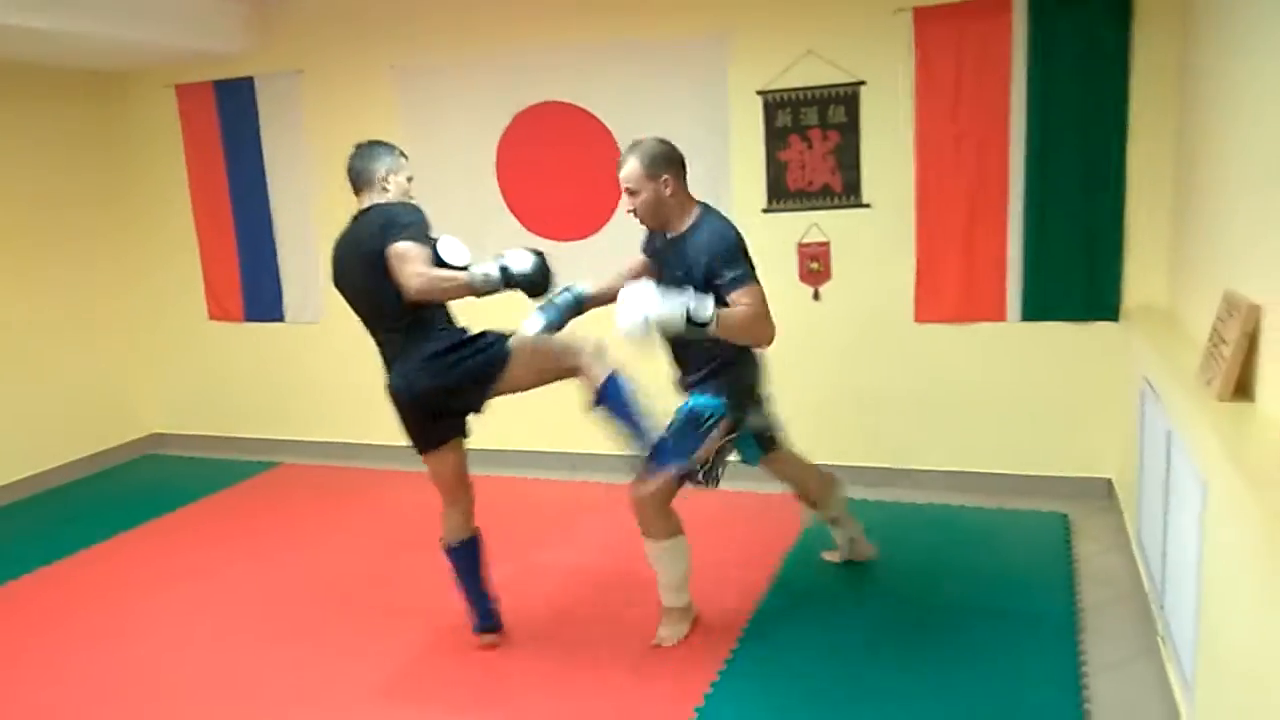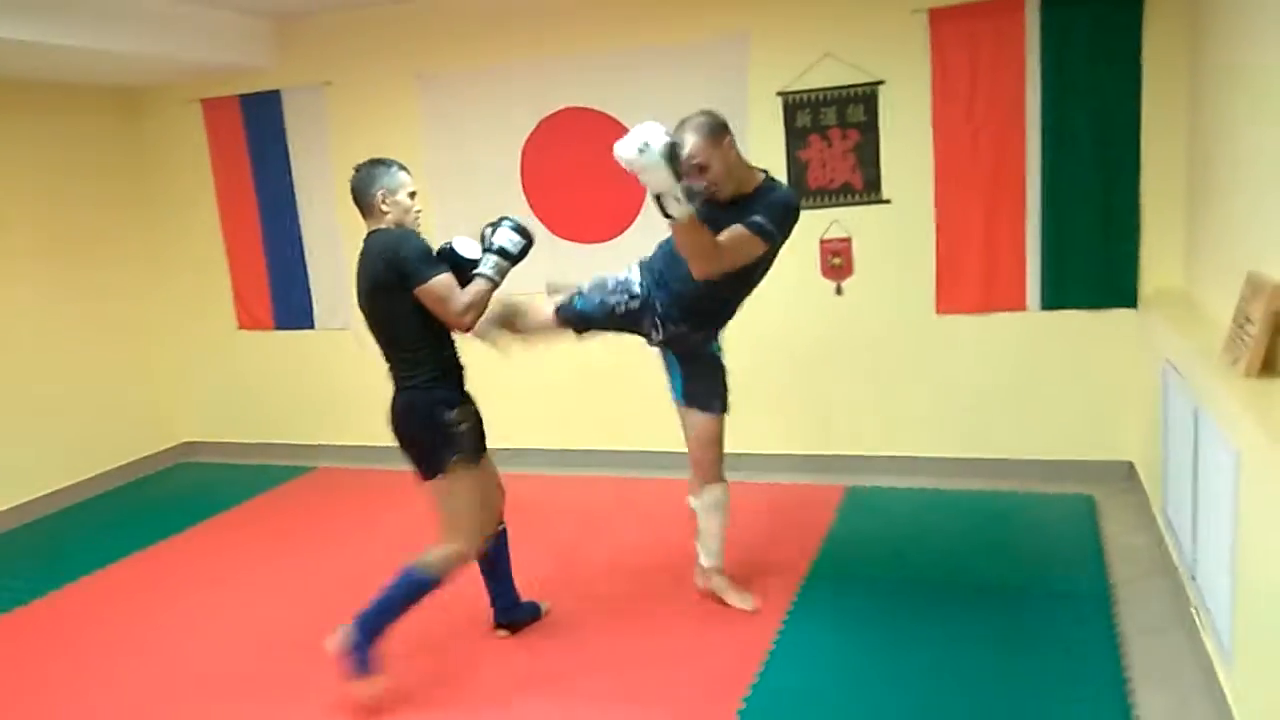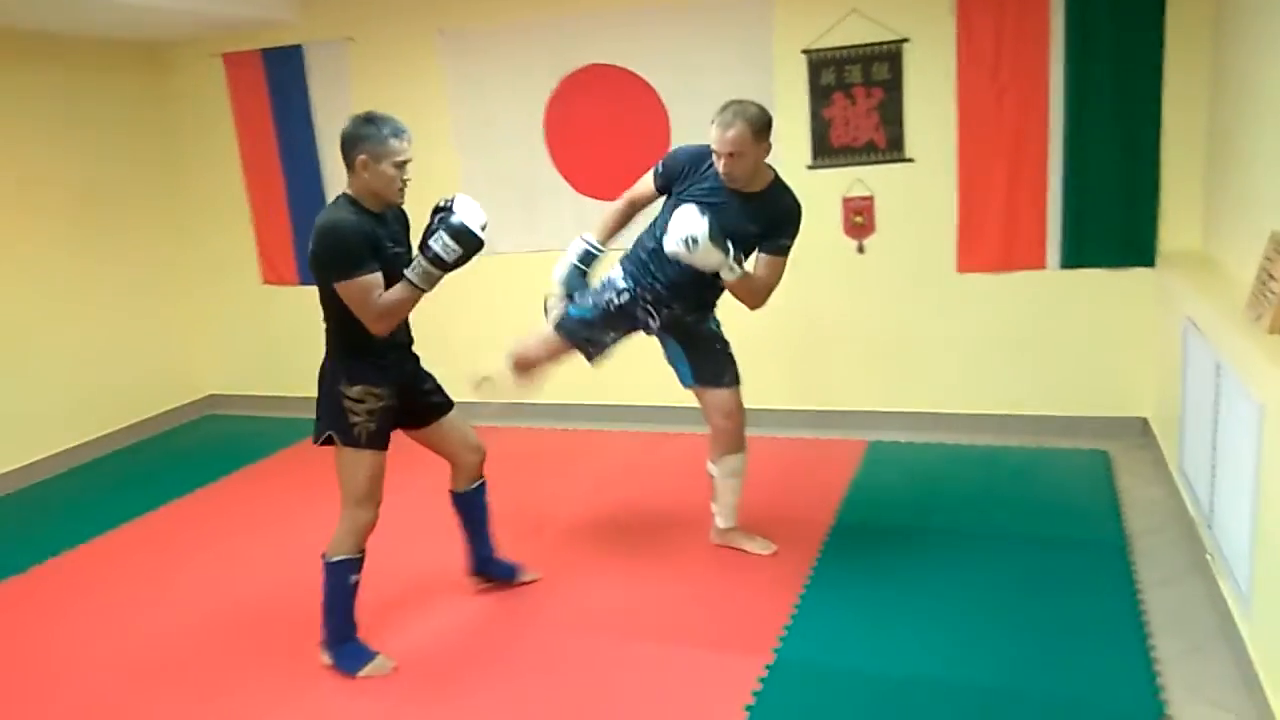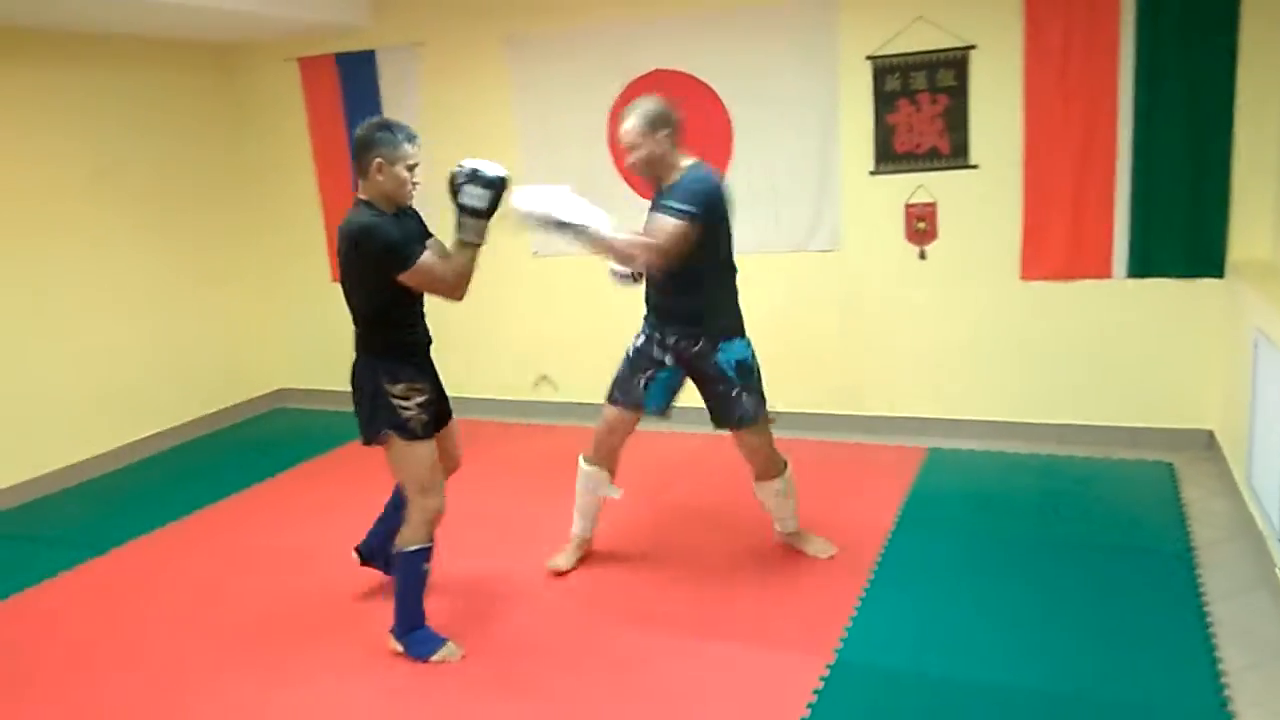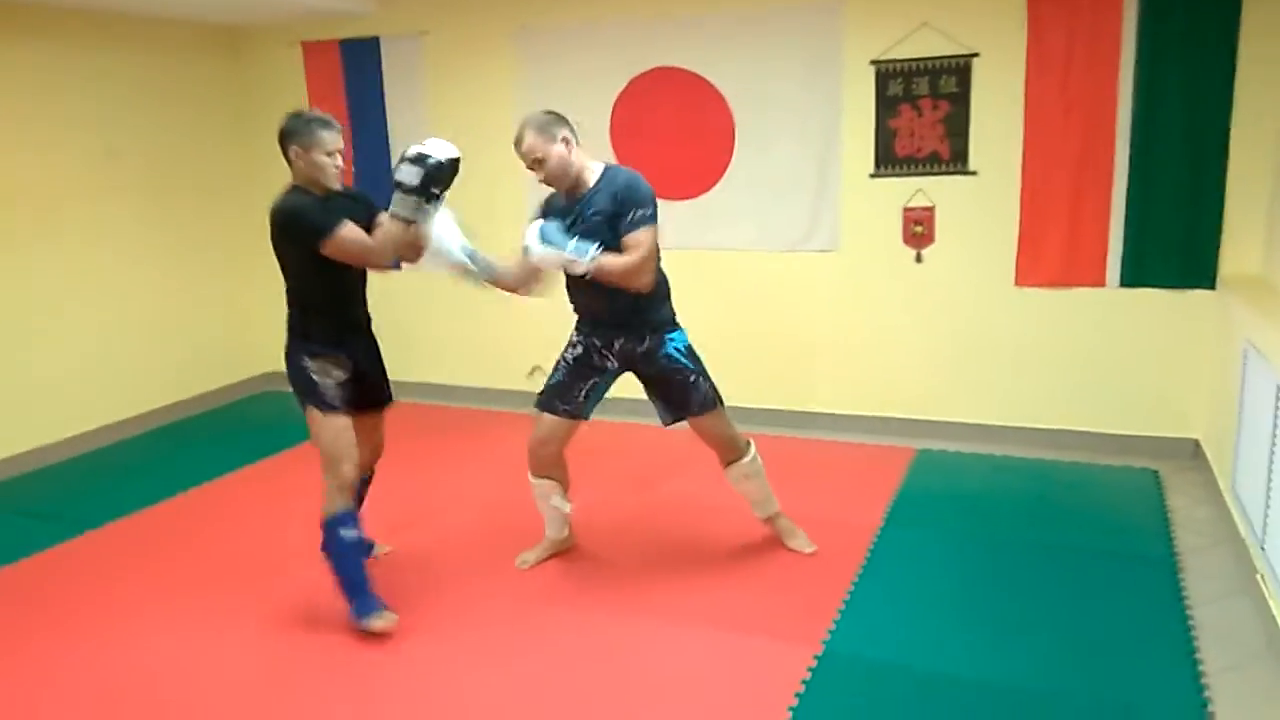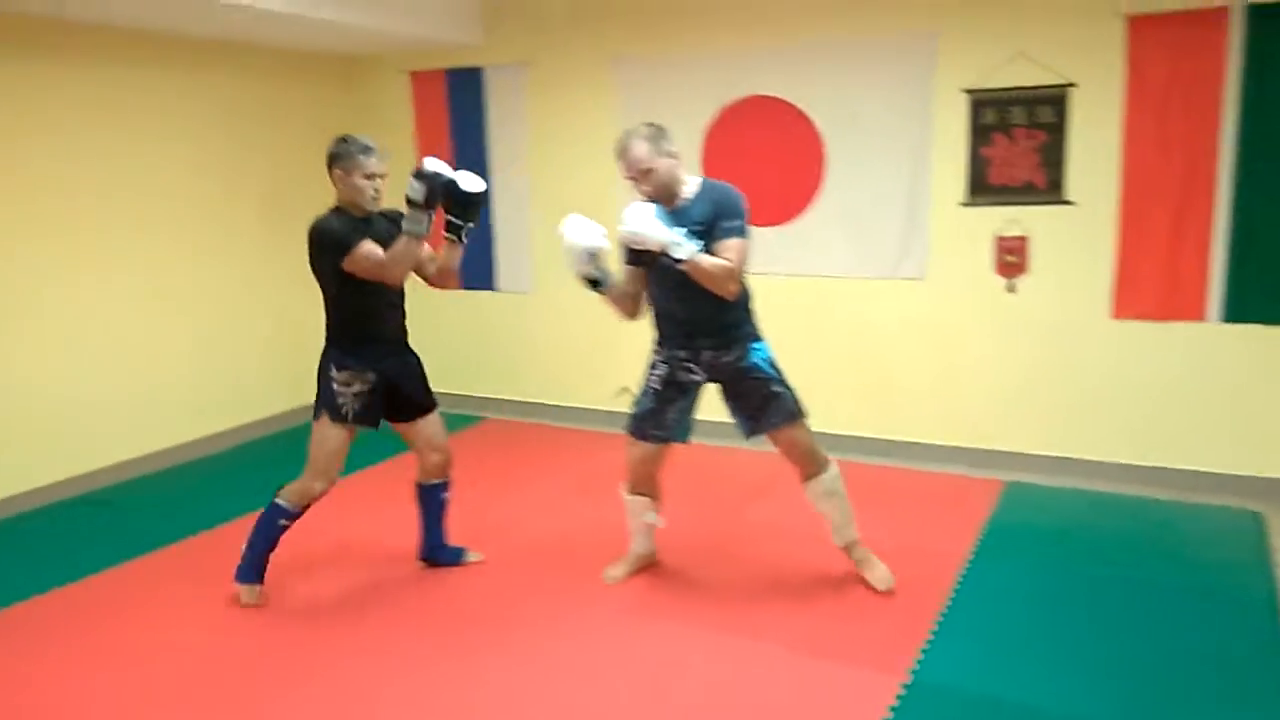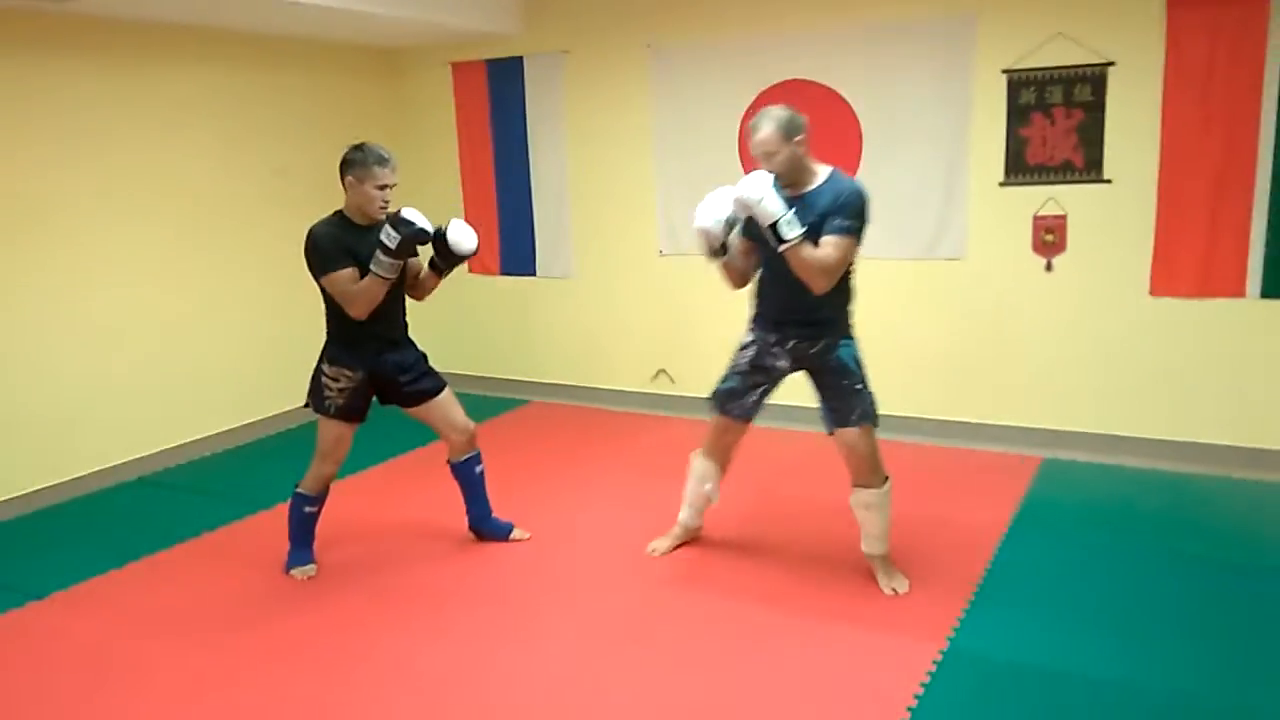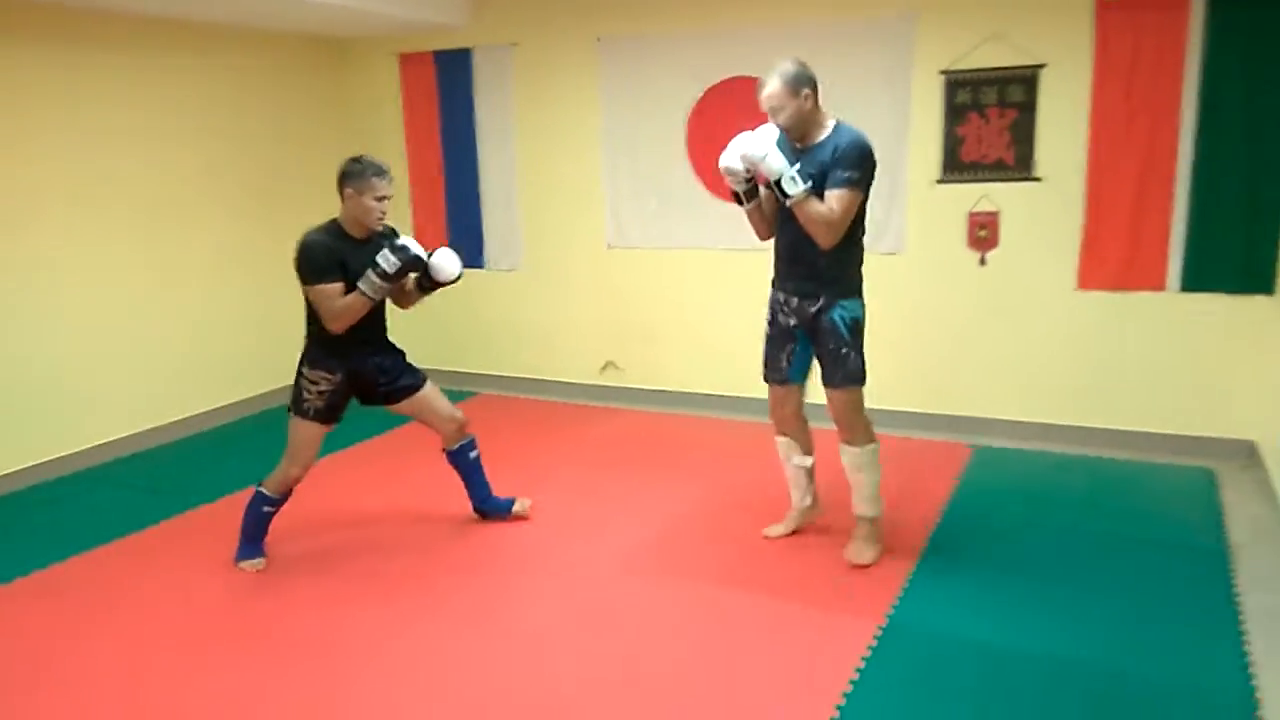
dt=0.3s
person 1, frame 1
left shoulder: (343, 253)
right shoulder: (400, 217)
right elbow: (416, 283)
right wrist: (496, 274)
left hip: (409, 384)
right hip: (451, 361)
left knee: (456, 504)
right knee: (583, 357)
left ankle: (485, 619)
person 1, frame 2
left shoulder: (382, 254)
right shoulder: (402, 247)
right elbow: (460, 314)
left wrist: (463, 265)
right wrist: (495, 261)
left hip: (434, 398)
right hip: (433, 405)
left knee: (491, 500)
right knee: (465, 542)
left ankle: (509, 609)
right ankle: (361, 636)
person 1, frame 3
left shoulder: (390, 214)
right shoulder: (340, 229)
right elbow: (379, 318)
left wrist: (437, 252)
right wrist: (433, 264)
left hip: (400, 367)
right hip: (357, 382)
left knee: (469, 454)
right knee: (360, 516)
left ankle: (487, 563)
right ankle: (338, 641)
person 1, frame 4
left shoulder: (399, 215)
right shoulder: (371, 230)
left elbow: (445, 271)
right elbow: (454, 285)
left wrist: (473, 212)
right wrist: (473, 220)
left hip: (409, 366)
right hip: (389, 377)
left knee: (441, 463)
right knee: (426, 502)
left ankle: (379, 547)
right ankle: (409, 629)
person 1, frame 5
left shoulder: (349, 199)
right shoulder: (294, 211)
left elbow: (408, 250)
right elbow: (378, 255)
left wrist: (427, 195)
right wrist: (407, 196)
left hip: (357, 343)
right hip: (318, 354)
left knee: (368, 453)
right knee: (343, 470)
left ankle: (340, 538)
right ankle: (359, 598)
person 1, frame 6
left shoulder: (384, 222)
right shoulder: (329, 230)
left elbow: (440, 276)
right elbow: (390, 271)
left wrist: (457, 223)
right wrist: (416, 209)
left hip: (396, 359)
right hip: (349, 366)
left knee: (438, 454)
right knee: (319, 480)
left ankle: (435, 547)
right ankle: (250, 567)
person 1, frame 7
left shoulder: (393, 227)
right shoulder: (325, 238)
left elbow: (417, 291)
right elbow: (357, 306)
left wrist: (442, 261)
right wrist: (387, 255)
left hip: (400, 353)
right hip: (348, 363)
left knee: (463, 432)
right knee: (326, 467)
left ankle: (483, 522)
right ankle: (299, 548)
person 1, frame 8
left shoulder: (386, 238)
right shoulder: (316, 248)
left elbow: (400, 297)
right elbow: (335, 321)
left wrist: (424, 284)
right wrist: (375, 276)
left hip: (380, 355)
right hip: (329, 365)
left knee: (453, 423)
right knee: (294, 468)
left ankle: (487, 502)
right ankle: (250, 542)
person 2, frame 1
left shoulder: (714, 240)
right shoulder: (663, 229)
left elbow: (760, 330)
right elbow: (626, 280)
left wrist: (689, 311)
right wrist: (573, 298)
left hip: (721, 388)
right hip: (724, 375)
left knee: (648, 495)
right knee: (779, 461)
left ankle: (677, 608)
right ankle: (851, 540)
person 2, frame 2
left shoulder: (777, 203)
right shoulder: (703, 181)
left elbow: (707, 263)
left wrist: (669, 192)
left hip: (693, 331)
right hip: (646, 288)
left knee: (706, 452)
right knee: (542, 317)
left ankle: (711, 570)
right ankle: (492, 316)
person 2, frame 3
left shoulder: (782, 210)
right shoulder: (689, 161)
left elbow: (756, 296)
right elbow: (629, 202)
left wrist: (720, 262)
right wrist: (583, 252)
left hip: (689, 314)
right hip: (634, 284)
left knee: (729, 420)
right knee: (532, 356)
left ankle: (726, 527)
person 2, frame 4
left shoulder: (698, 186)
right shoulder: (667, 184)
left elbow: (649, 255)
left wrist: (573, 220)
right wrist: (626, 260)
left hip: (715, 340)
right hip: (661, 332)
left knee: (756, 444)
right knee: (607, 433)
left ankle: (790, 530)
right ankle: (581, 537)
person 2, frame 5
left shoulder: (626, 187)
right shoulder: (554, 208)
left elbow: (642, 272)
right elbow: (524, 281)
left wrist: (572, 256)
left hip: (653, 335)
right hip: (594, 339)
left knee: (721, 435)
right knee: (543, 443)
left ankle: (775, 518)
right ankle: (557, 535)
person 2, frame 6
left shoulder: (719, 199)
right shoulder: (641, 219)
left elbow: (729, 281)
right elbow: (630, 308)
left wrist: (671, 243)
right wrist: (594, 273)
left hip: (736, 346)
right hip: (675, 354)
left knee: (801, 448)
right knee: (640, 461)
left ankle: (853, 549)
right ankle: (642, 550)
person 2, frame 7
left shoulder: (845, 196)
right shoulder: (754, 193)
left elbow: (821, 278)
right elbow: (739, 277)
left wrist: (778, 217)
right wrist: (719, 241)
left hip: (827, 340)
right hip: (769, 335)
left knee: (861, 450)
right knee: (720, 434)
left ankle: (877, 556)
right ankle: (687, 523)
person 2, frame 8
left shoulder: (851, 148)
right shoulder: (782, 149)
left elbow: (828, 231)
right elbow: (765, 227)
left wrist: (781, 172)
right wrist: (740, 186)
left hip: (835, 297)
right hip: (788, 293)
left knee: (845, 409)
right knee: (783, 404)
left ankle: (867, 521)
right ankle: (803, 507)
